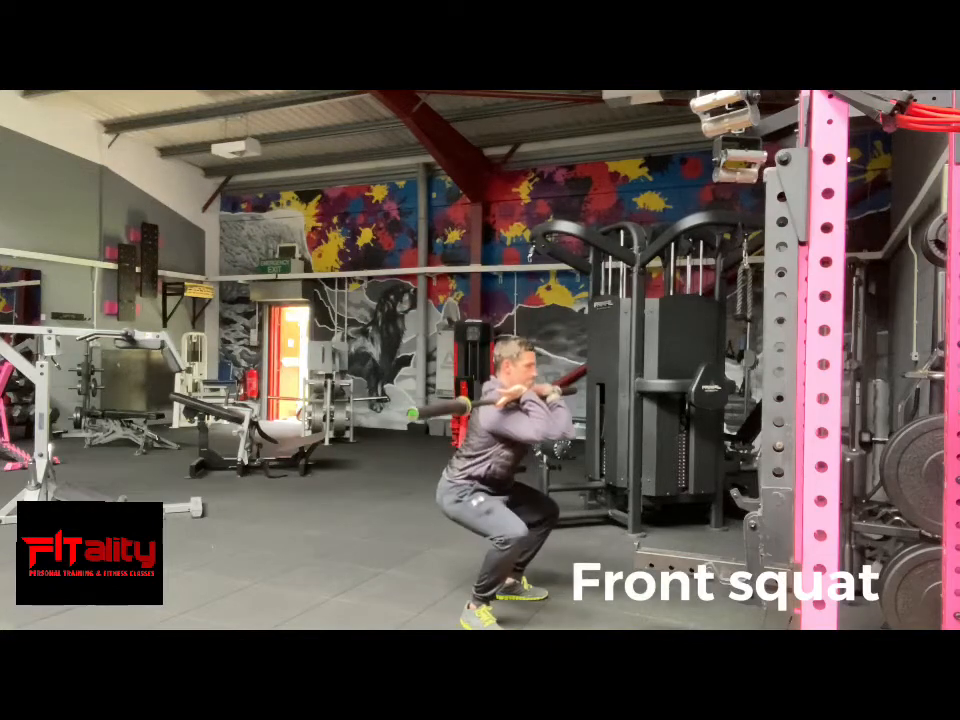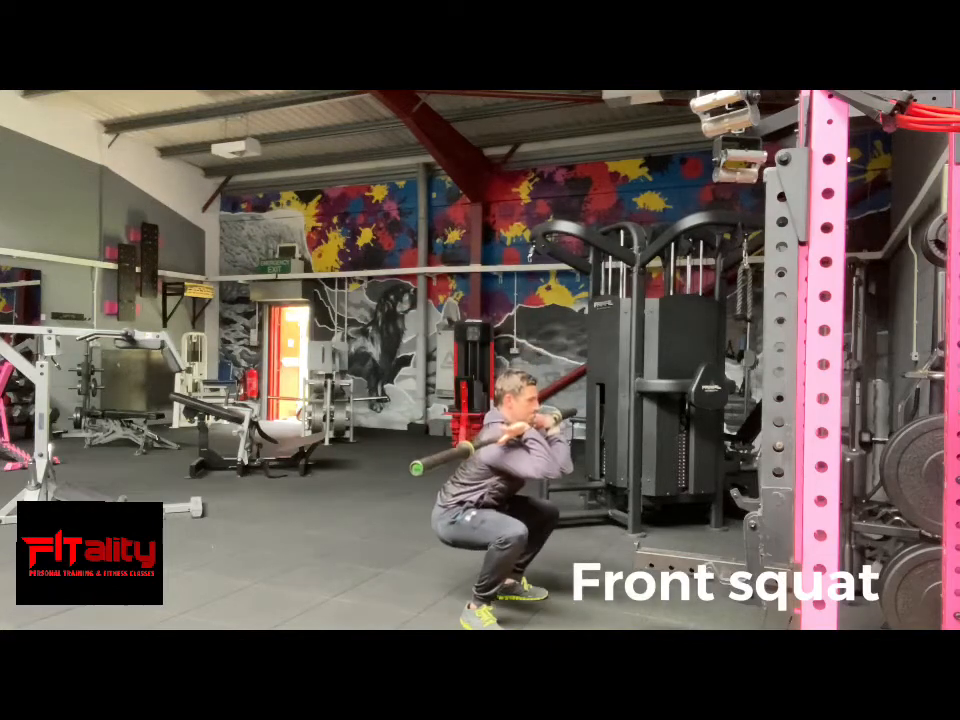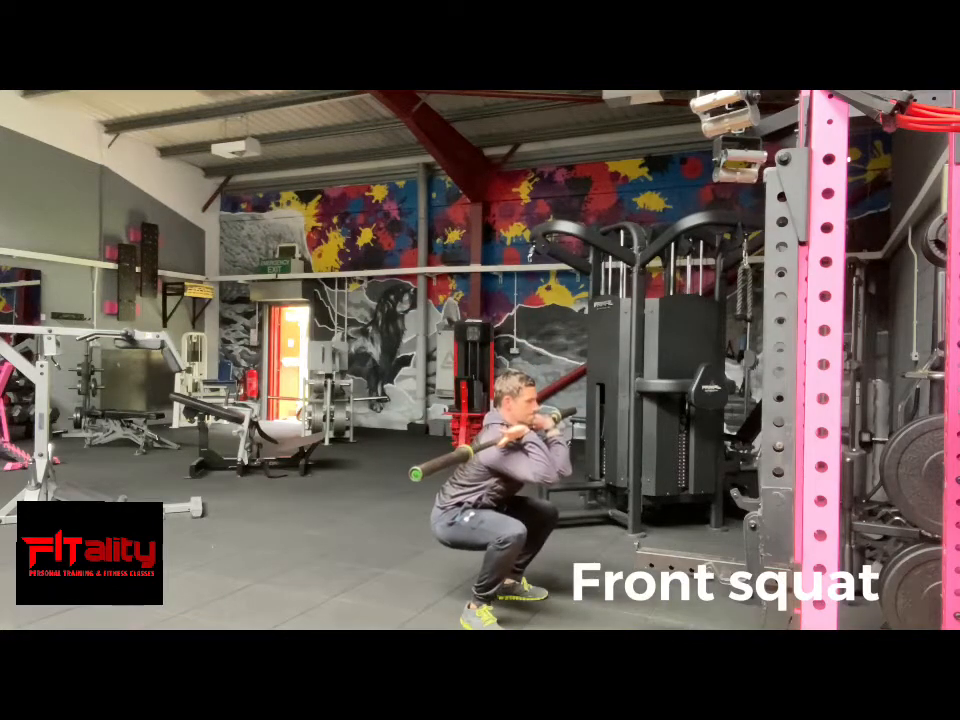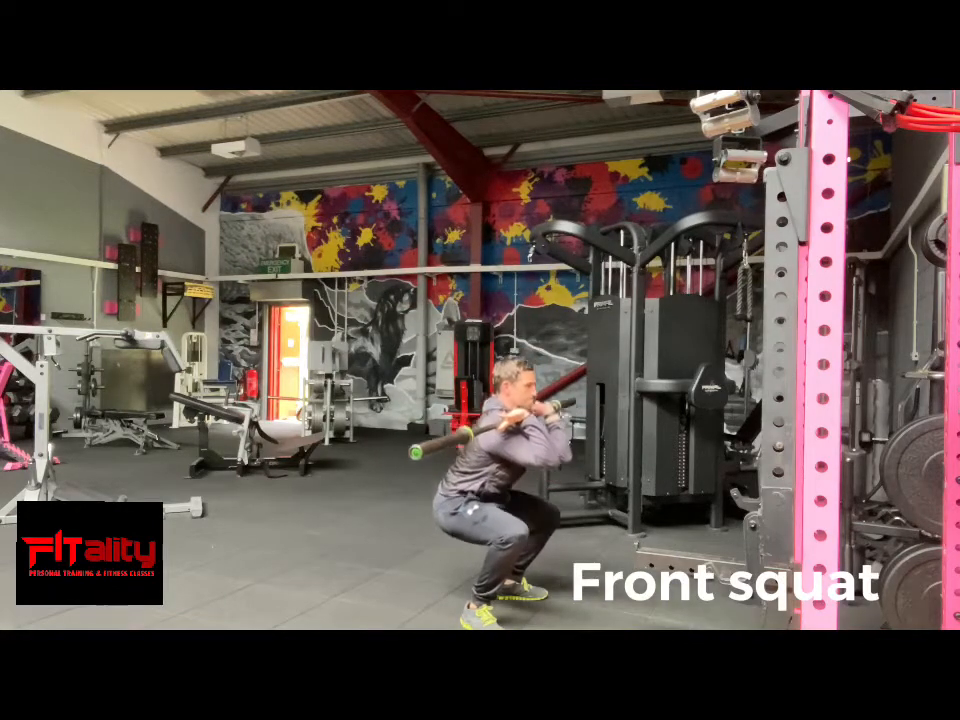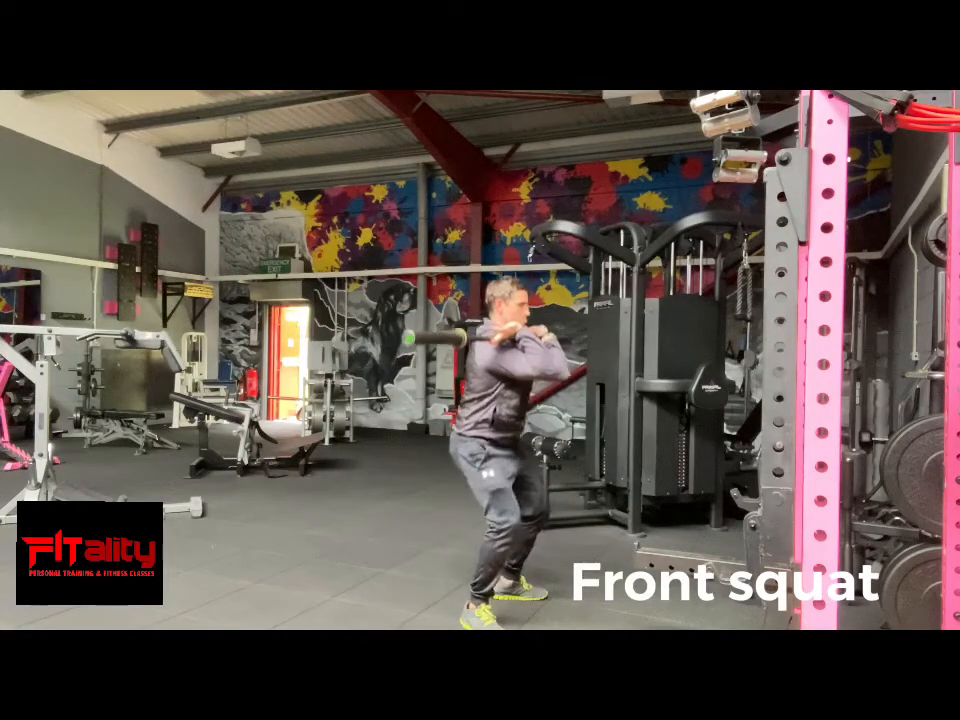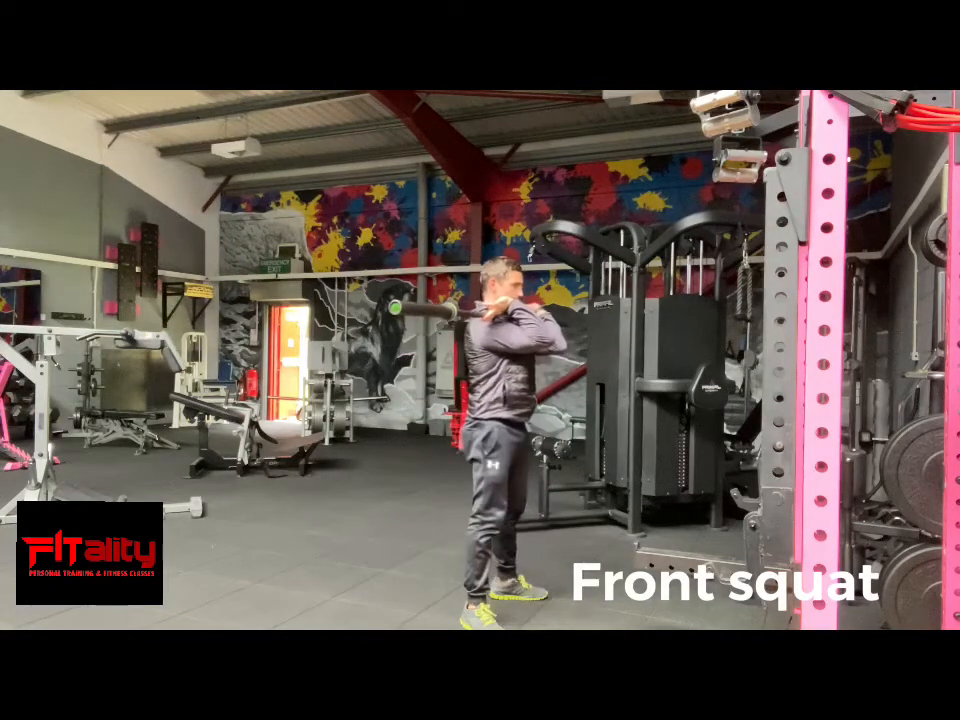
dt=0.5s
person 1, frame 1
left shoulder: (519, 400)
right shoulder: (497, 408)
left elbow: (565, 431)
right elbow: (544, 432)
left wrist: (552, 395)
right wrist: (530, 396)
left hip: (494, 485)
right hip: (462, 490)
left knee: (545, 512)
right knee: (513, 533)
left ankle: (510, 580)
right ankle: (476, 607)
person 1, frame 2
left shoulder: (519, 431)
right shoulder: (498, 440)
left elbow: (563, 467)
right elbow: (547, 471)
left wrist: (551, 429)
right wrist: (531, 432)
left hip: (485, 506)
right hip: (454, 516)
left knee: (546, 513)
right knee: (513, 533)
left ankle: (510, 580)
right ankle: (477, 608)
person 1, frame 3
left shoulder: (518, 432)
right shoulder: (497, 441)
left elbow: (562, 469)
right elbow: (545, 475)
left wrist: (551, 430)
right wrist: (530, 435)
left hip: (483, 507)
right hip: (453, 516)
left knee: (546, 514)
right knee: (512, 533)
left ankle: (511, 580)
right ankle: (477, 607)
person 1, frame 4
left shoulder: (519, 420)
right shoulder: (497, 428)
left elbow: (562, 454)
right elbow: (545, 458)
left wrist: (551, 417)
right wrist: (531, 419)
right hip: (457, 503)
left knee: (547, 516)
right knee: (513, 533)
left ankle: (510, 581)
right ankle: (476, 608)
person 1, frame 5
left shoulder: (515, 342)
right shoulder: (491, 347)
left elbow: (560, 371)
right elbow: (541, 368)
left wrist: (546, 337)
right wrist: (525, 334)
left hip: (506, 443)
right hip: (477, 446)
left knee: (536, 509)
right knee: (507, 521)
left ankle: (509, 579)
right ankle: (476, 606)
person 1, frame 6
left shoulder: (510, 321)
right shoulder: (486, 325)
left elbow: (557, 343)
right elbow: (543, 341)
left wrist: (537, 312)
right wrist: (516, 307)
left hip: (513, 427)
right hip: (491, 429)
left knee: (512, 511)
right knee: (488, 515)
left ankle: (506, 579)
right ankle: (474, 605)
